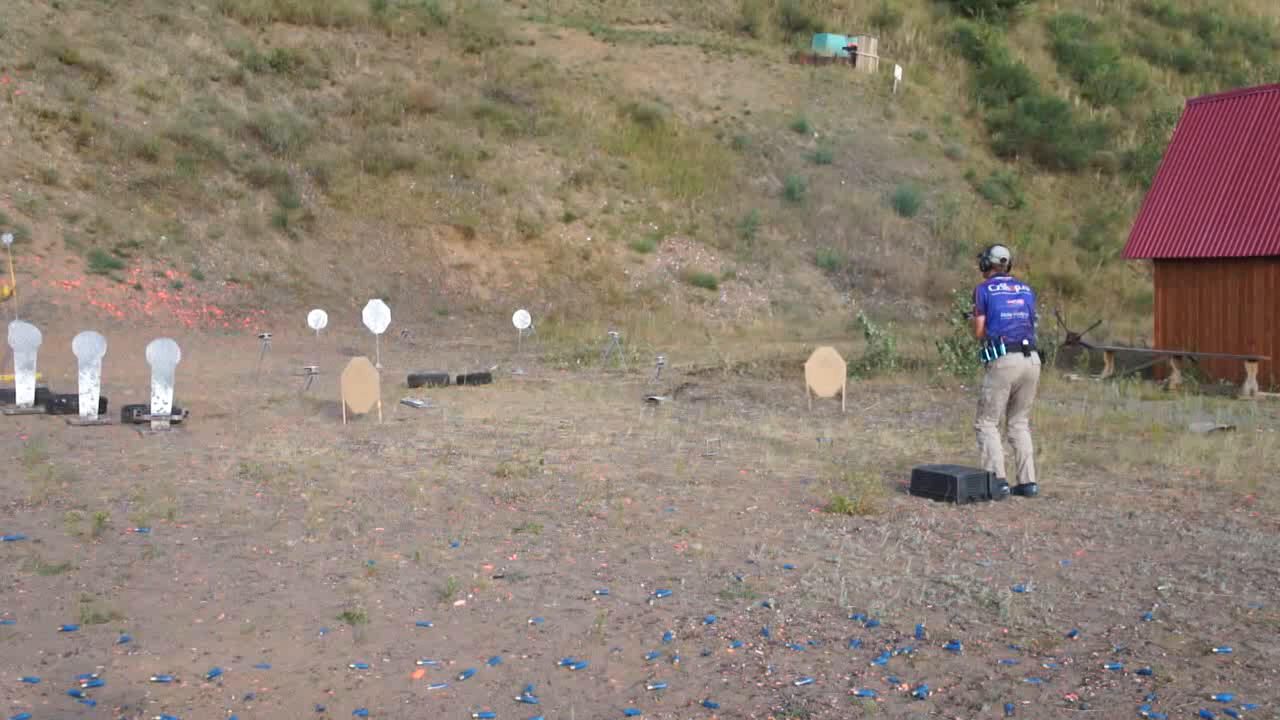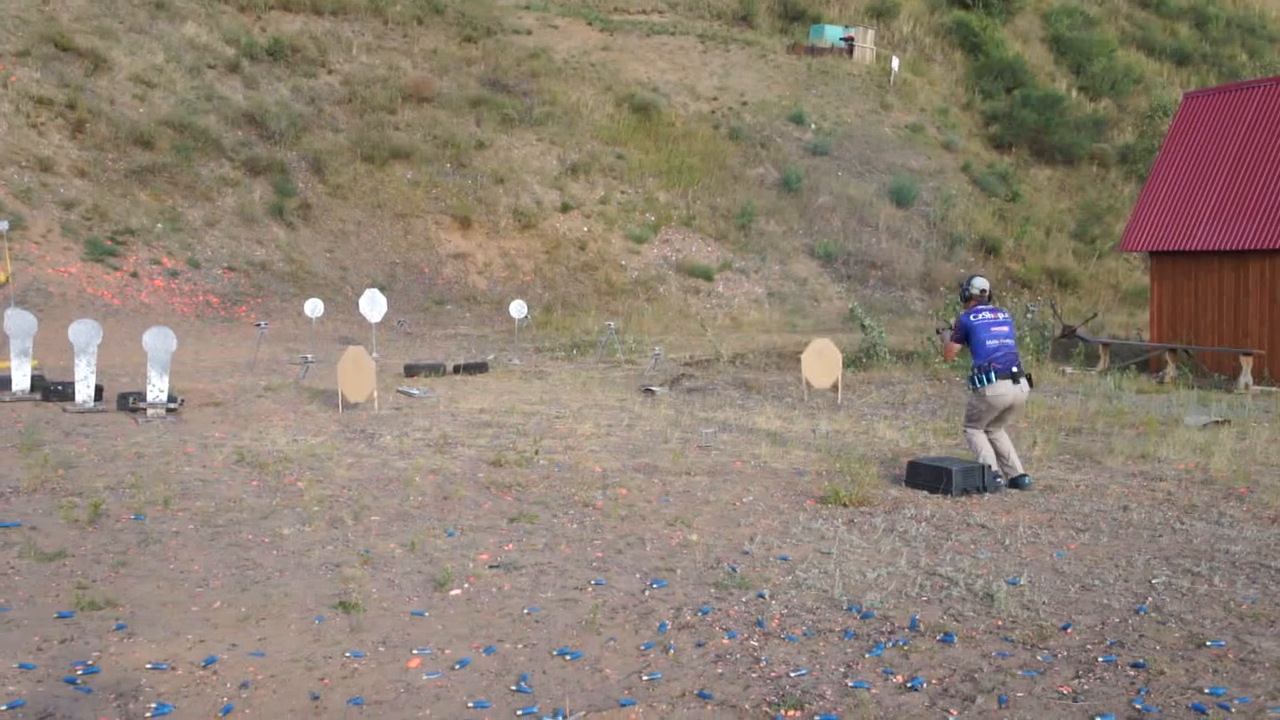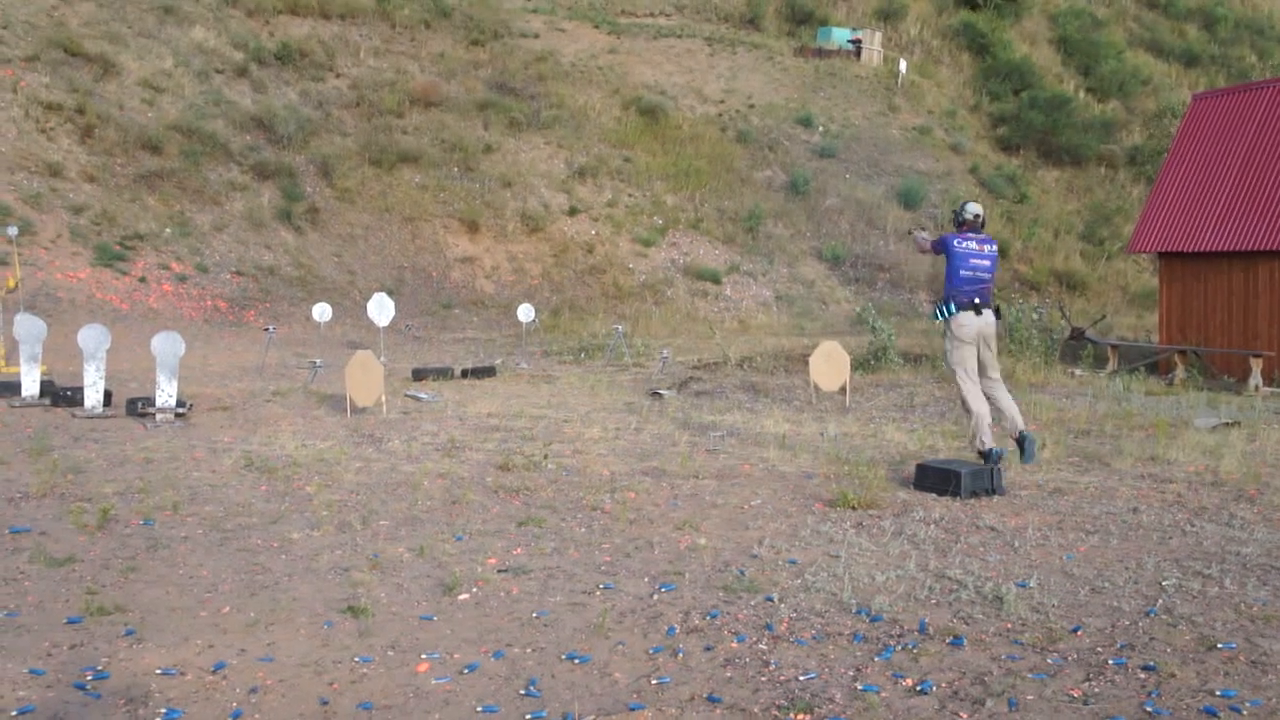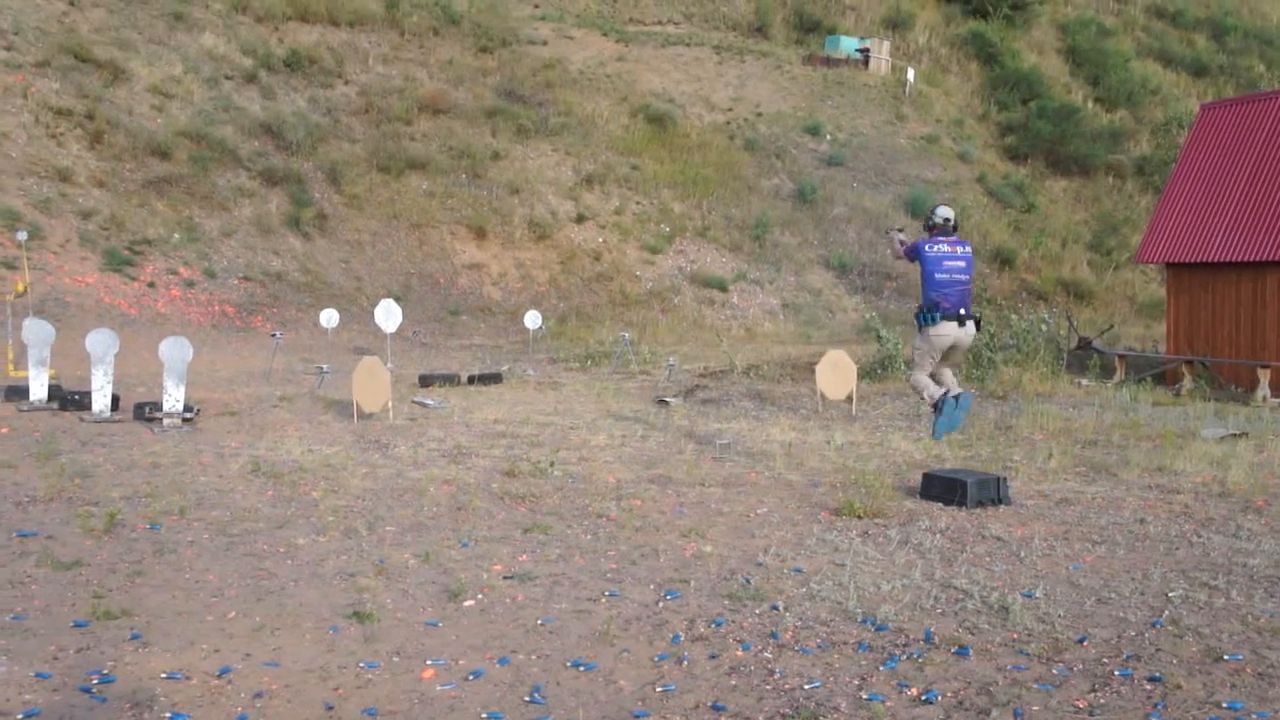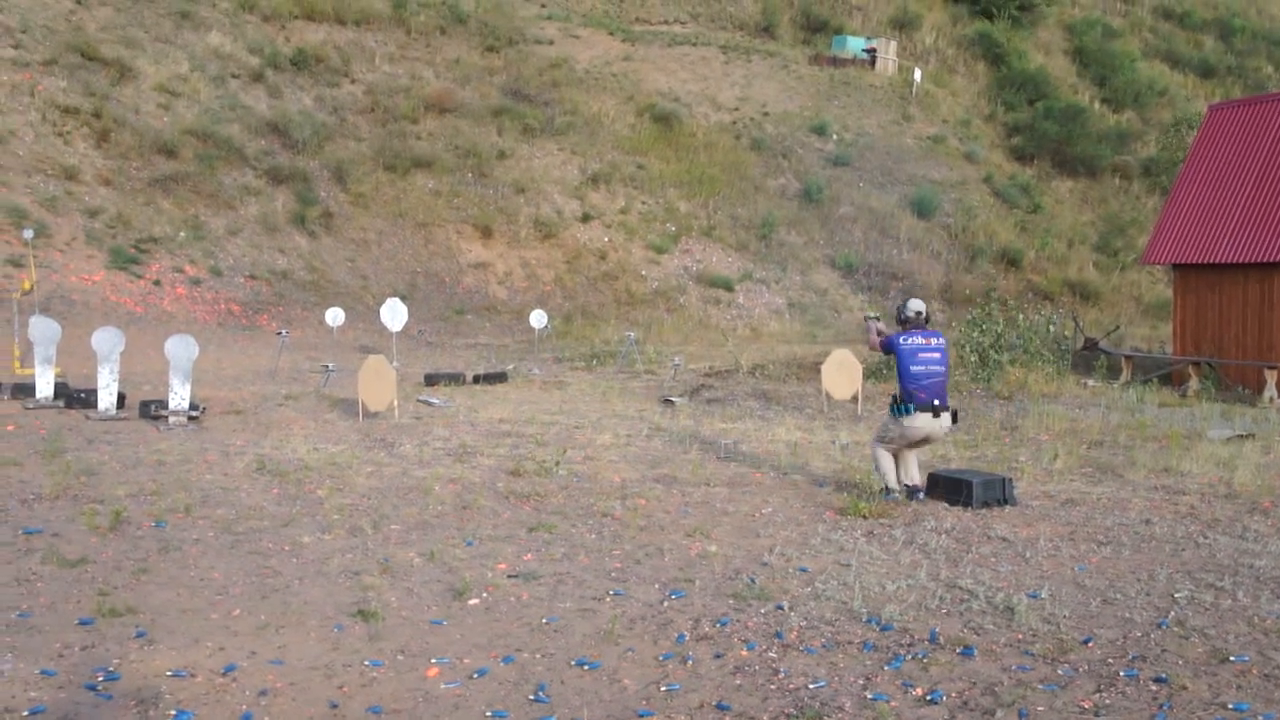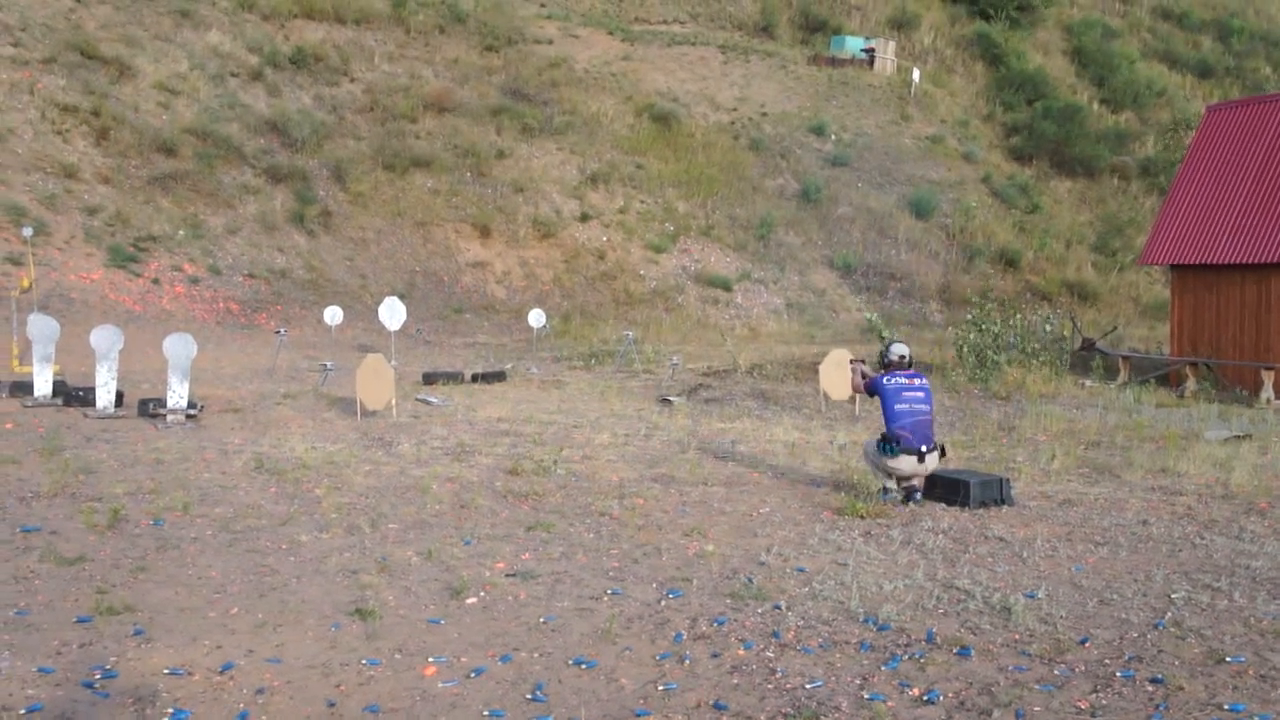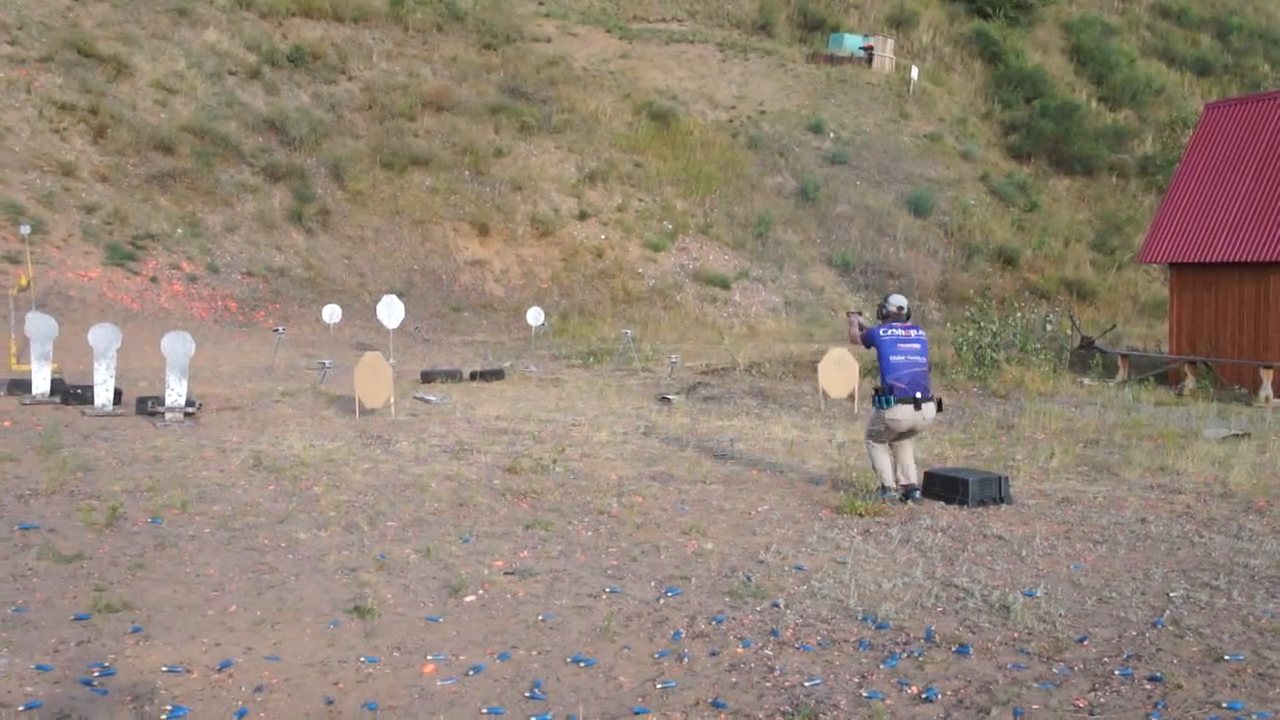
dt=0.3s
person 1, frame 1
left shoulder: (983, 289)
right shoulder: (1027, 290)
left elbow: (979, 332)
left wrist: (974, 318)
left hip: (1003, 362)
right hip: (1031, 361)
left knee: (987, 424)
right knee: (1019, 425)
left ankle: (997, 480)
right ankle: (1027, 481)
person 1, frame 2
left shoulder: (965, 318)
right shoulder: (1005, 316)
left elbow: (948, 354)
left wrist: (951, 337)
left hip: (992, 388)
right hip: (1020, 386)
left knee: (974, 430)
right knee: (995, 430)
left ankle: (992, 475)
right ankle: (1018, 475)
person 1, frame 3
left shoulder: (951, 240)
right shoulder: (992, 244)
left elbow: (925, 248)
left wrist: (918, 238)
right wrist: (927, 236)
left hip: (960, 319)
right hip: (986, 319)
left knee: (968, 387)
right knee: (992, 382)
left ankle: (988, 447)
right ankle: (1021, 434)
person 1, frame 4
left shoulder: (924, 246)
right shoulder: (966, 247)
left elbow: (899, 254)
left wrist: (895, 239)
right wrist: (905, 239)
left hip: (937, 326)
right hip: (966, 327)
left knee: (918, 375)
right knee: (940, 369)
left ankle: (942, 400)
right ankle: (956, 396)
person 1, frame 5
left shoulder: (899, 340)
right shoulder: (939, 339)
left elbow: (874, 345)
left wrist: (871, 327)
right wrist: (883, 330)
left hip: (914, 417)
right hip: (941, 420)
left knee: (881, 444)
right knee: (905, 444)
left ankle: (892, 488)
right ankle: (914, 486)
person 1, frame 6
left shoulder: (883, 381)
right shoulder: (923, 380)
left elbow: (857, 387)
left wrist: (857, 371)
right wrist: (868, 372)
left hip: (902, 461)
right hip: (931, 461)
left knee: (871, 449)
left ankle: (890, 489)
right ankle: (912, 487)
person 1, frame 7
left shoulder: (879, 332)
right shoulder: (919, 332)
left elbow: (855, 339)
left wrist: (854, 323)
left hip: (897, 410)
right hip: (927, 410)
left knee: (875, 439)
right knee: (901, 437)
left ankle: (888, 487)
right ankle: (910, 486)
